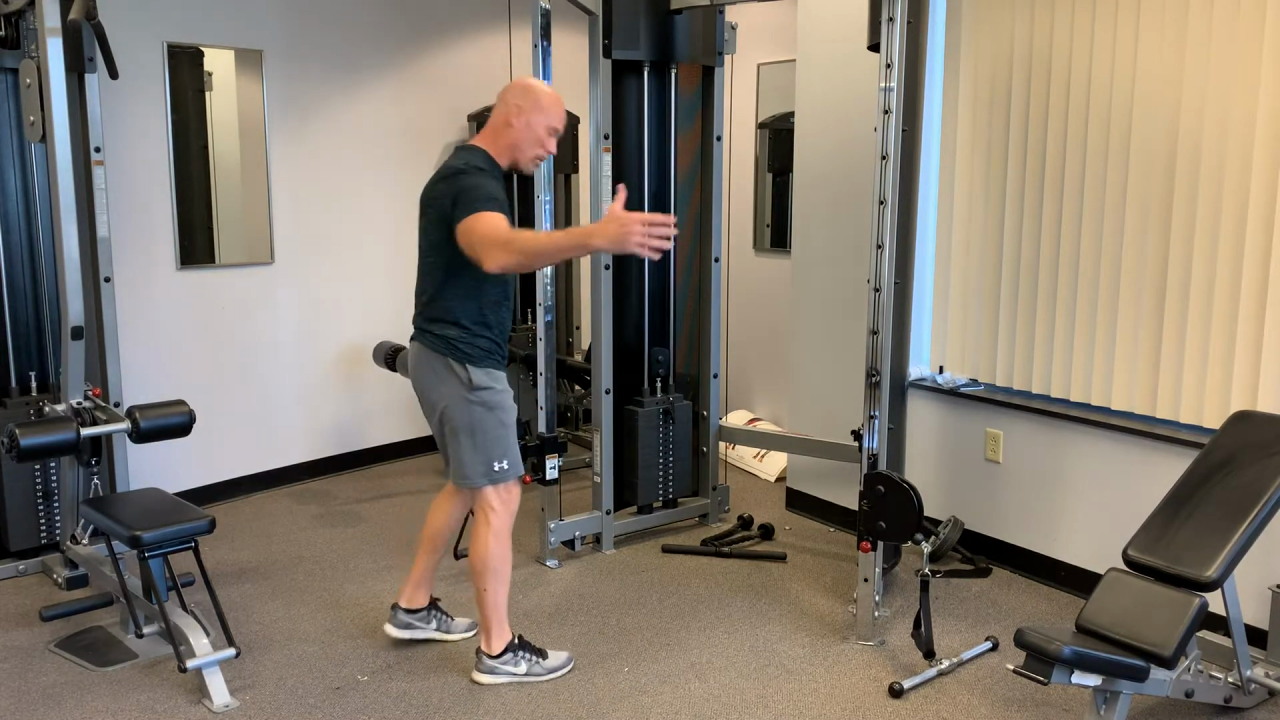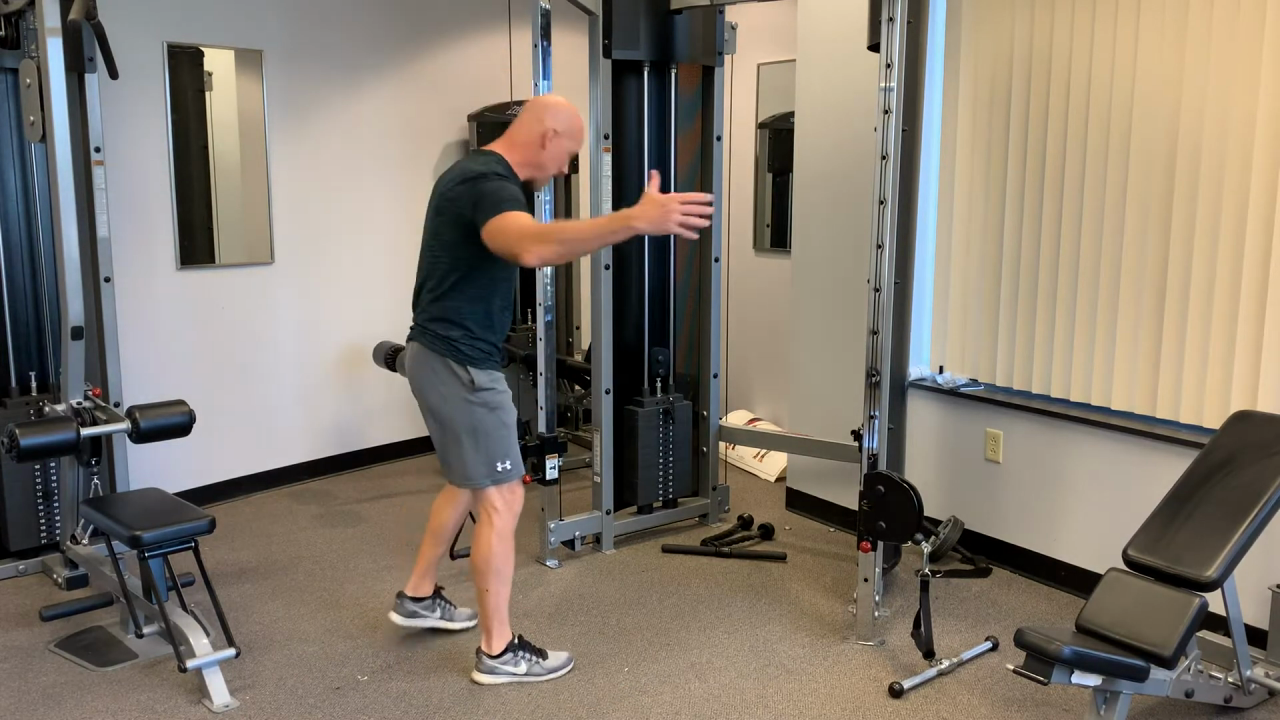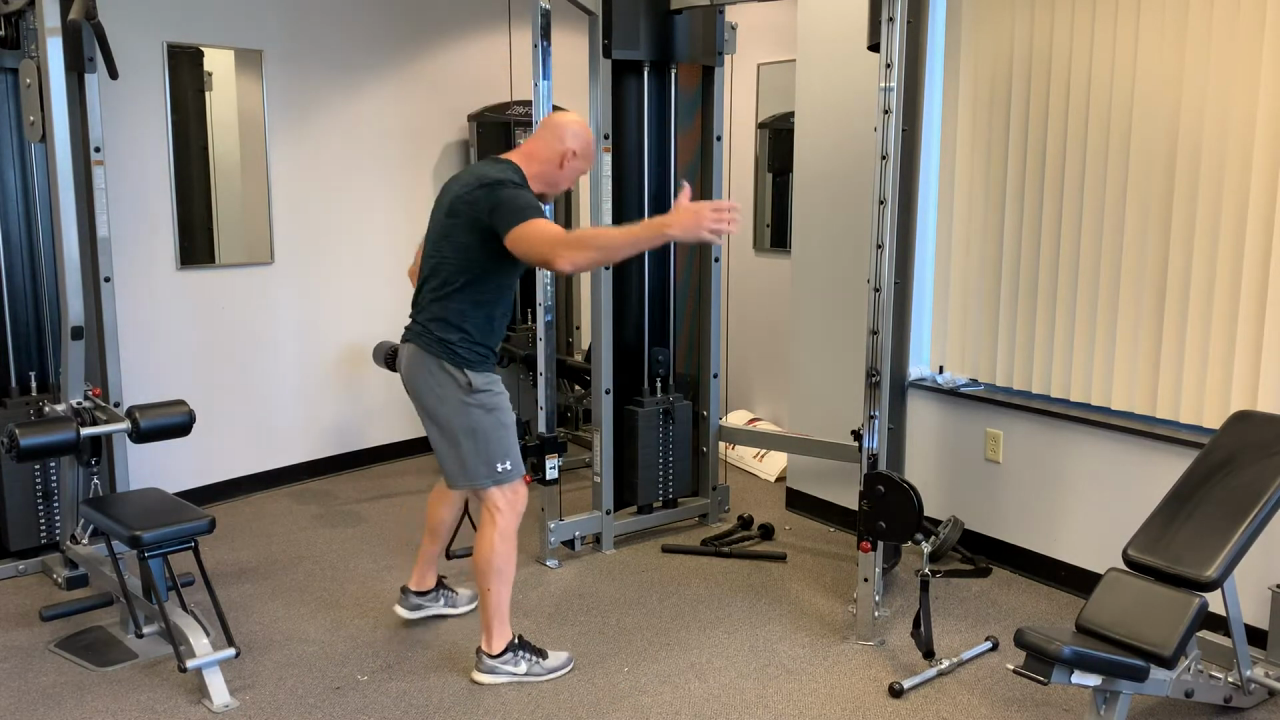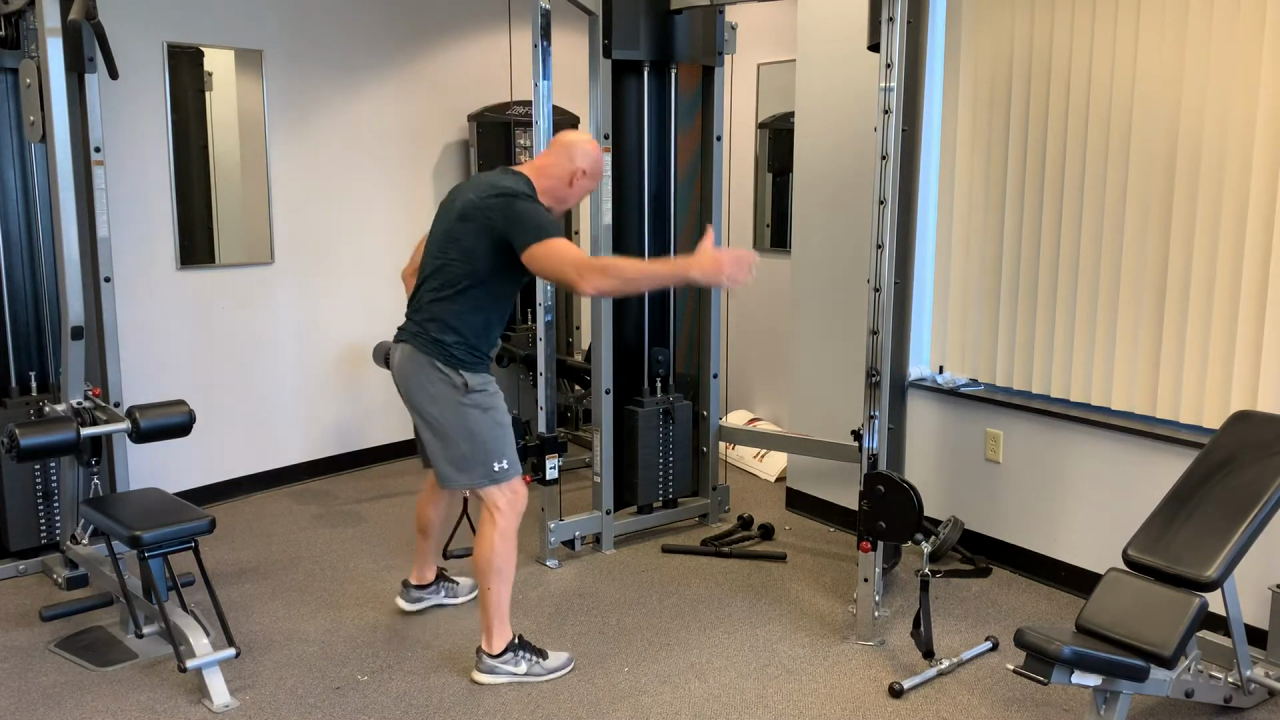
dt=0.1s
person 1, frame 1
left shoulder: (472, 173)
right shoulder: (470, 178)
right elbow: (496, 253)
right wrist: (596, 236)
left hip: (452, 355)
right hip: (462, 362)
left knee: (466, 485)
right knee: (498, 499)
left ankle: (413, 606)
right ankle: (498, 649)
person 1, frame 2
left shoulder: (473, 174)
right shoulder: (486, 185)
right elbow: (534, 248)
right wrist: (636, 218)
left hip: (435, 353)
right hip: (457, 364)
left knee: (467, 483)
right knee: (501, 499)
left ankle: (420, 598)
right ankle: (498, 650)
person 1, frame 3
left shoulder: (478, 179)
right shoulder: (503, 193)
left elbow: (417, 269)
right elbow: (565, 254)
right wrist: (666, 227)
left hip: (430, 353)
right hip: (455, 366)
left knee: (464, 477)
right knee: (505, 500)
left ankle: (421, 588)
right ankle: (499, 648)
person 1, frame 4
left shoulder: (480, 189)
right shoulder: (516, 207)
left elbow: (411, 272)
right elbow: (587, 276)
right wrist: (690, 268)
left hip: (415, 355)
right hip: (449, 369)
left knee: (450, 475)
right knee: (505, 499)
left ankle: (422, 581)
right ankle: (499, 650)
